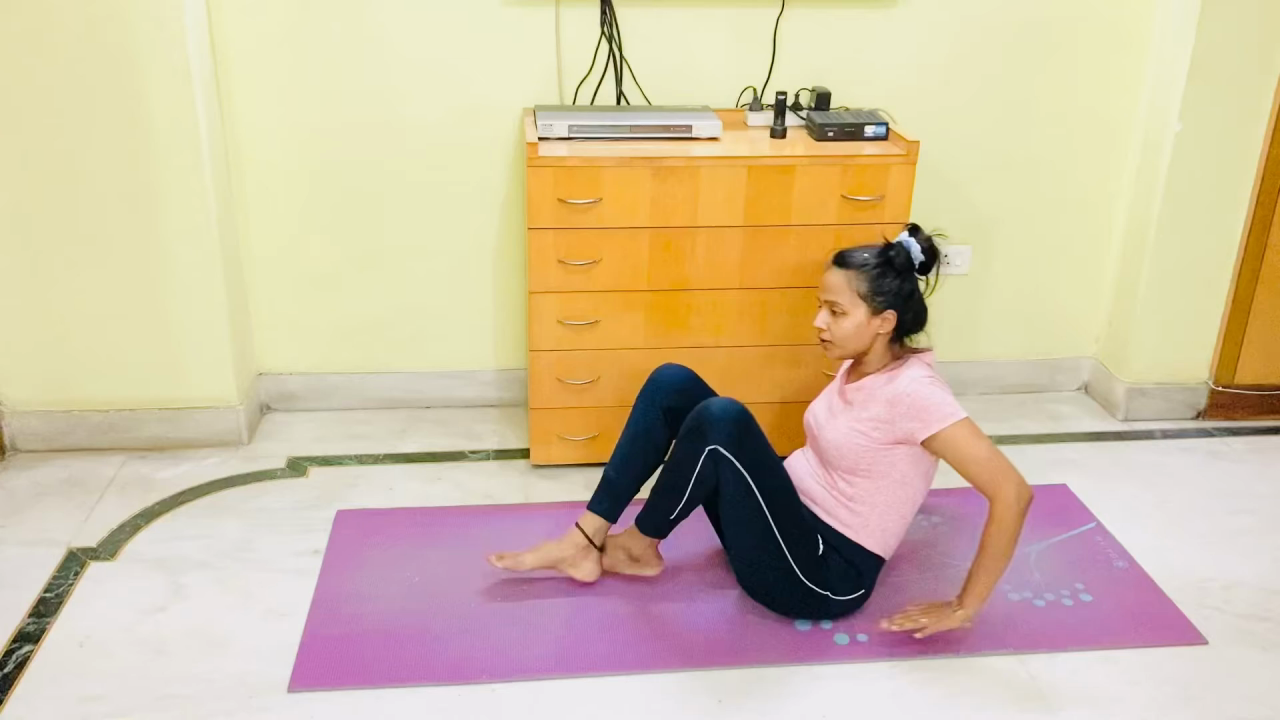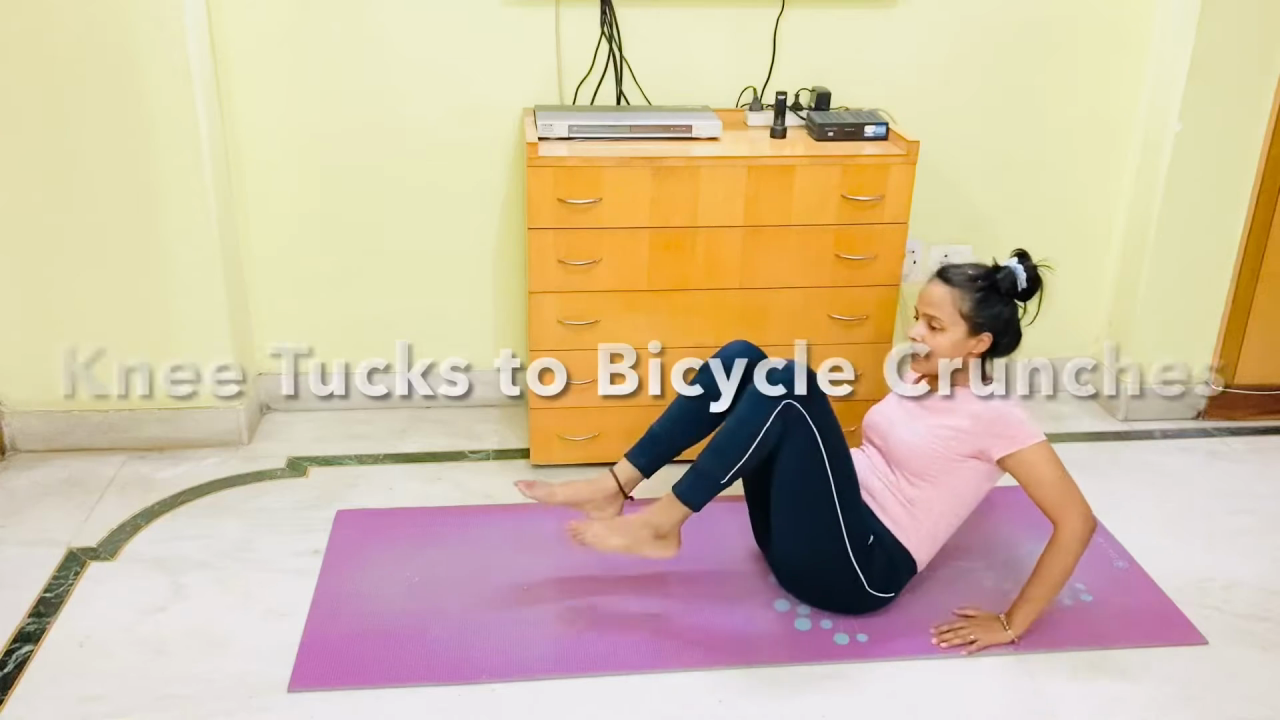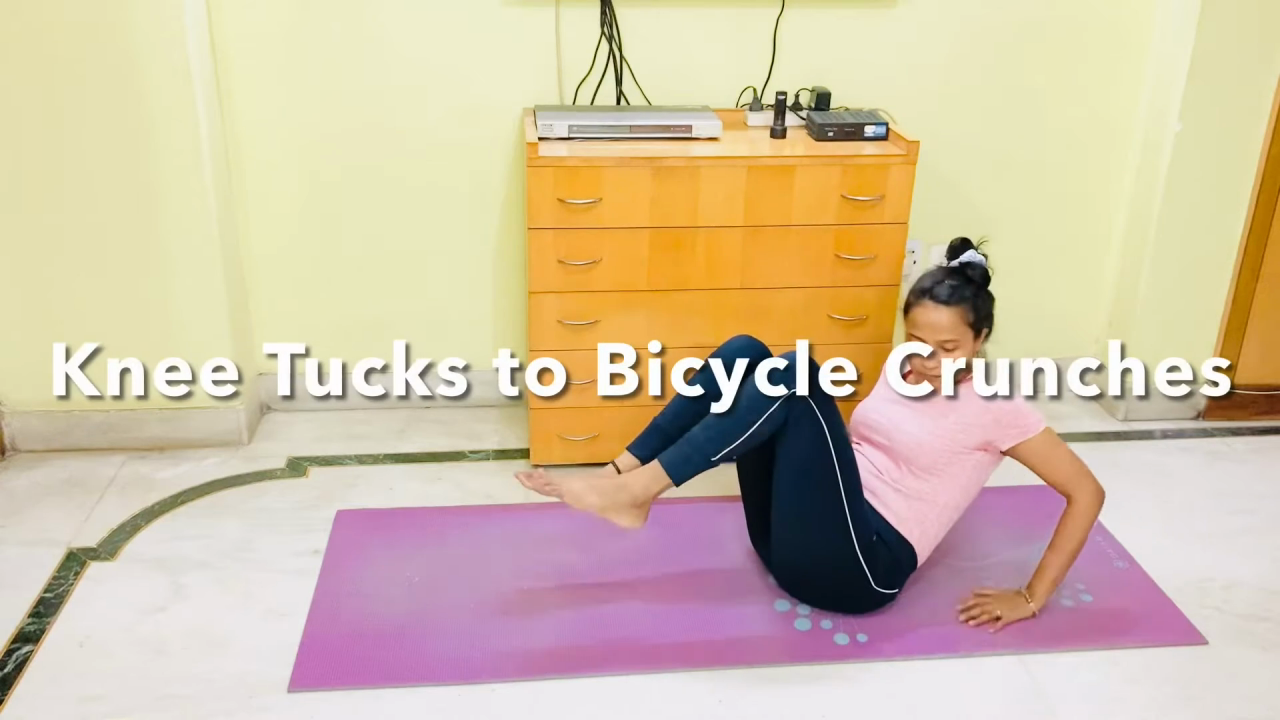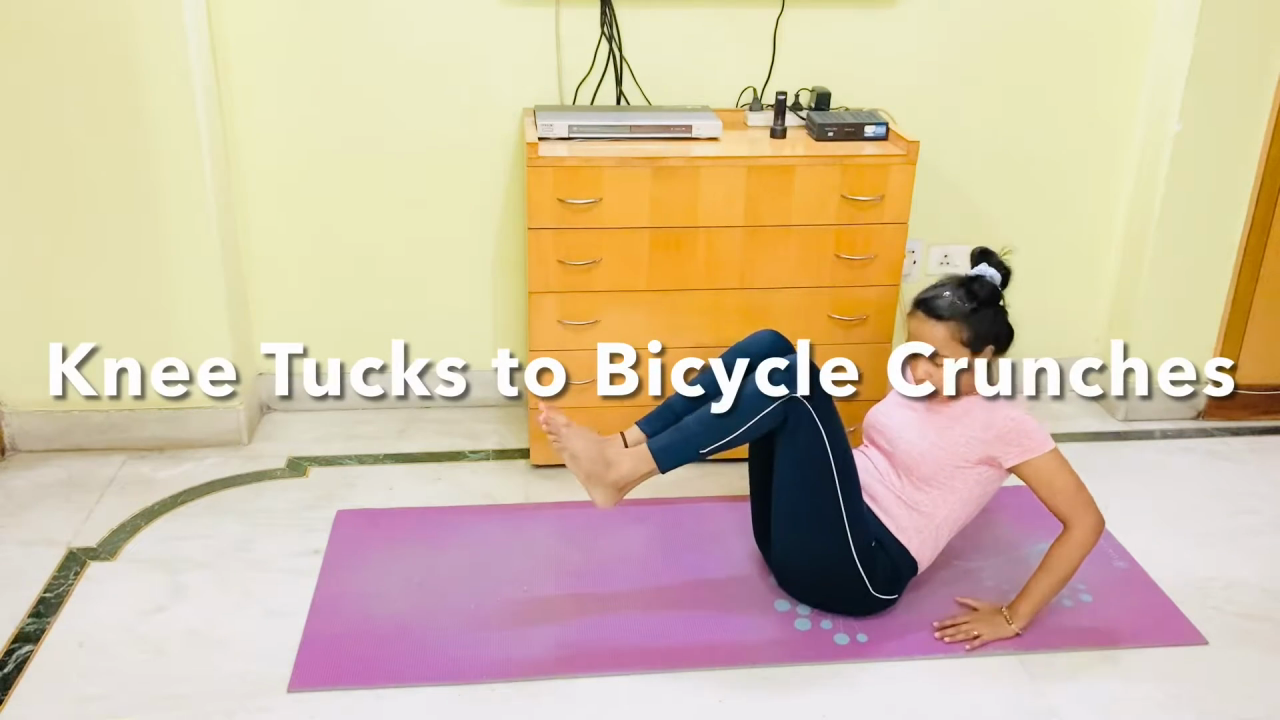
dt=0.5s
person 1, frame 1
left shoulder: (911, 393)
right shoulder: (862, 364)
left elbow: (1011, 491)
left wrist: (965, 605)
left hip: (822, 574)
right hip: (792, 517)
left knee: (719, 421)
right knee: (673, 383)
left ankle: (638, 545)
right ankle: (591, 539)
person 1, frame 2
left shoulder: (994, 415)
right shoulder: (925, 378)
left elbow: (1077, 521)
left wrist: (1010, 624)
left hip: (856, 568)
right hip: (808, 526)
left knee: (790, 382)
right knee: (740, 358)
left ankle: (663, 524)
right ankle: (614, 485)
person 1, frame 3
left shoulder: (996, 410)
right shoulder: (904, 372)
left elbow: (1087, 494)
left wrist: (1030, 597)
left hip: (855, 565)
right hip: (791, 535)
left knee: (796, 375)
right knee: (745, 353)
left ankle: (638, 493)
right ankle: (624, 473)
person 1, frame 4
left shoulder: (1003, 424)
right shoulder: (920, 378)
left elbow: (1085, 522)
left wrist: (1014, 617)
left hip: (856, 568)
right hip: (794, 531)
left knee: (795, 378)
right knee: (766, 348)
left ankle: (623, 472)
right ankle: (625, 446)
